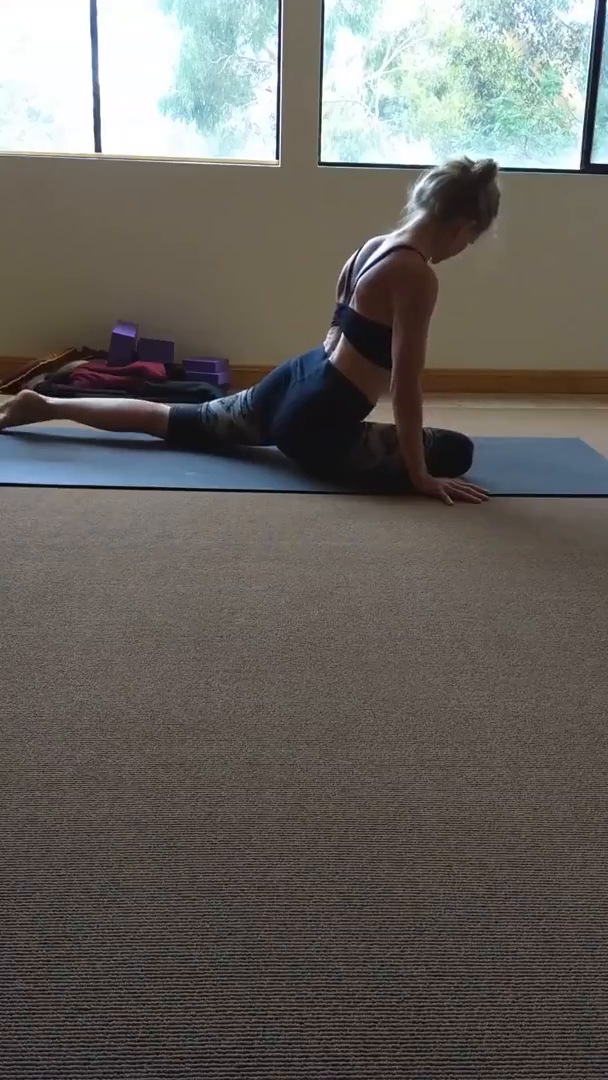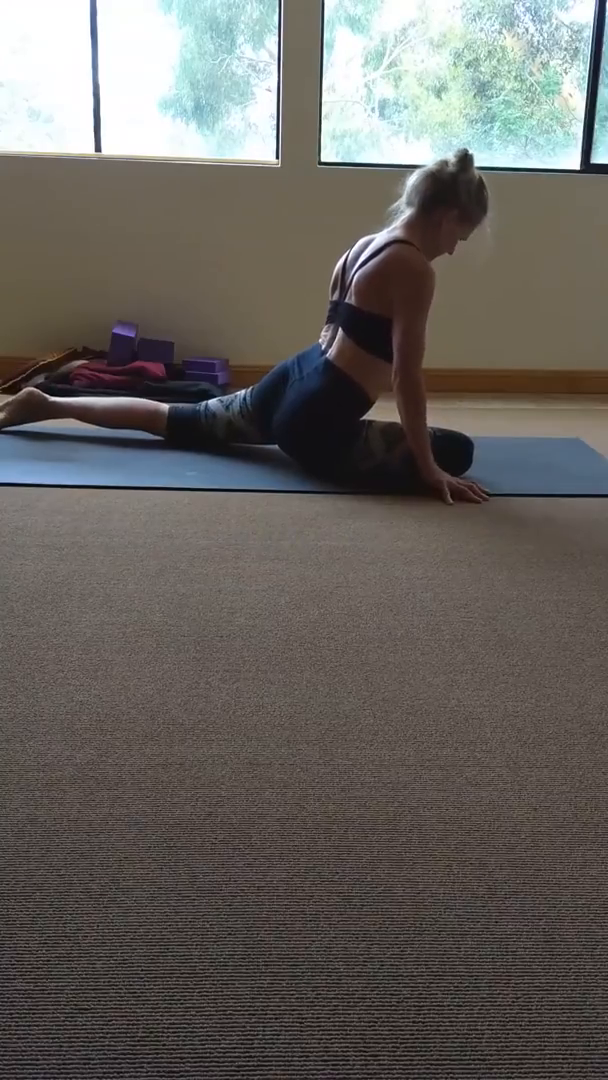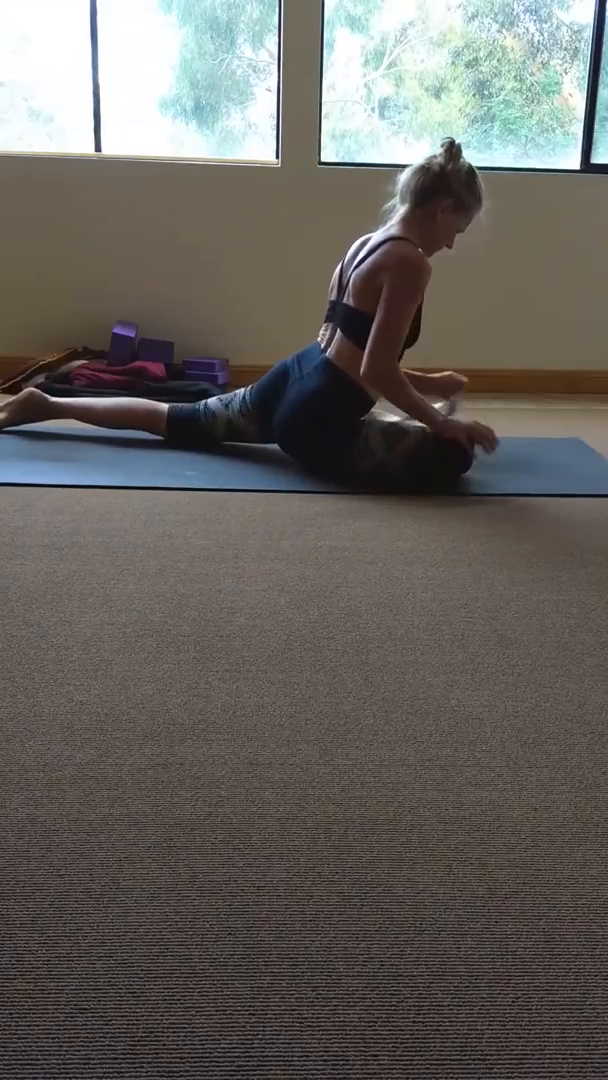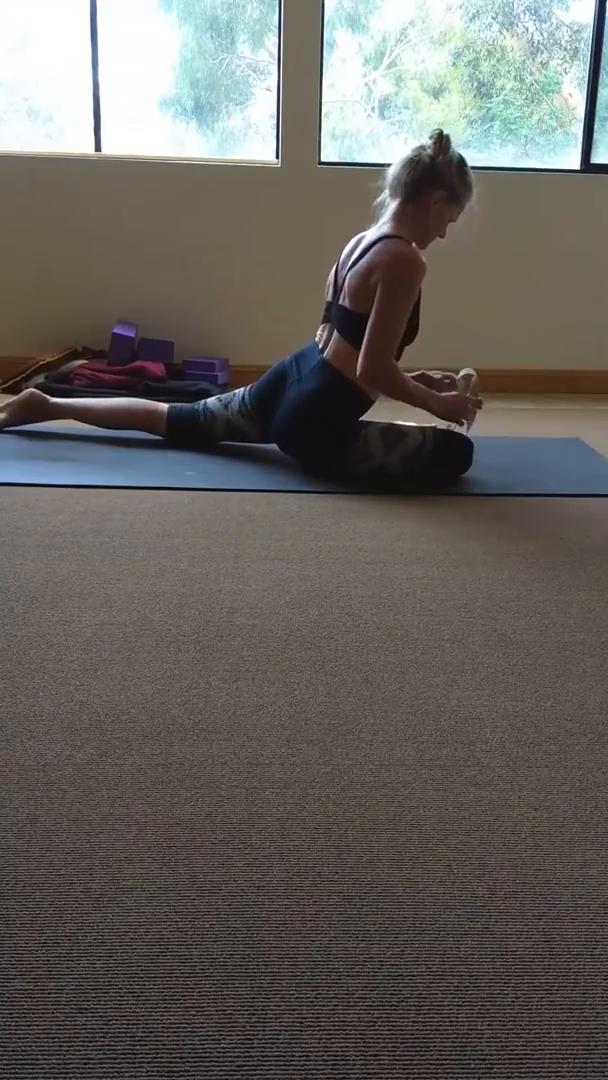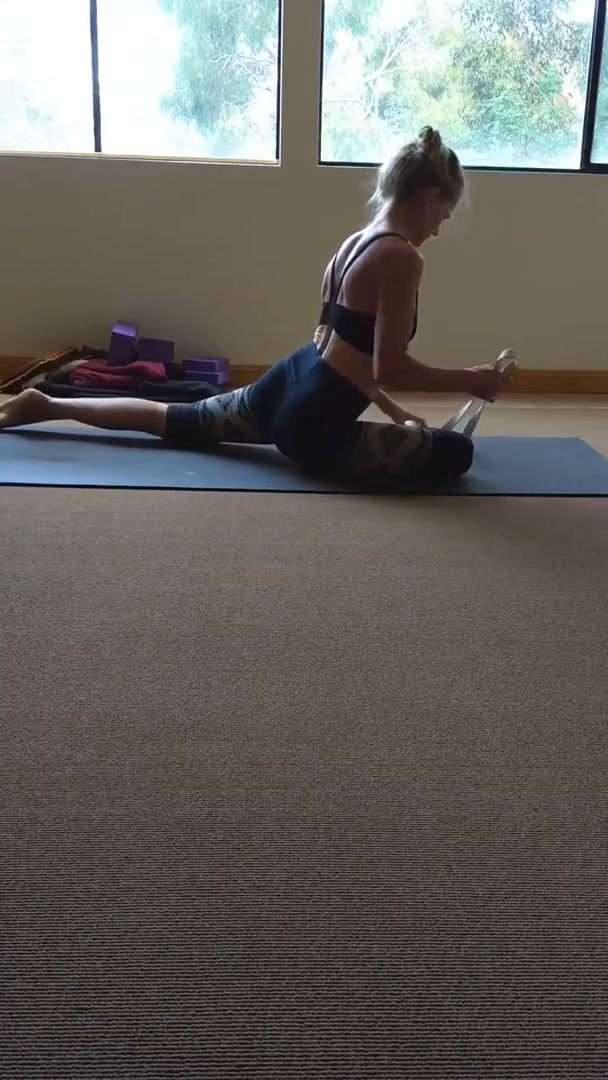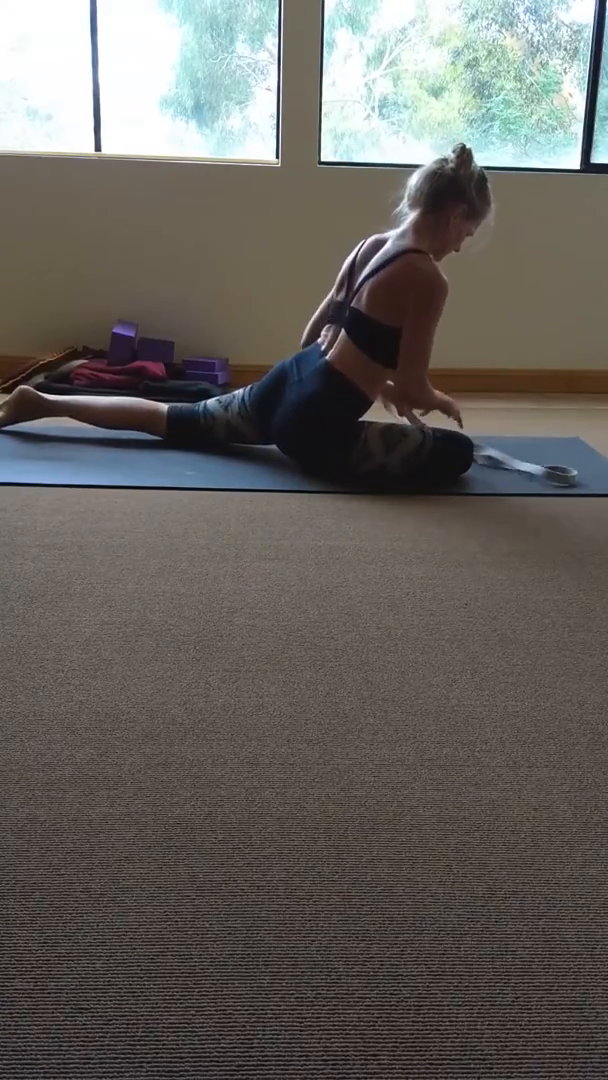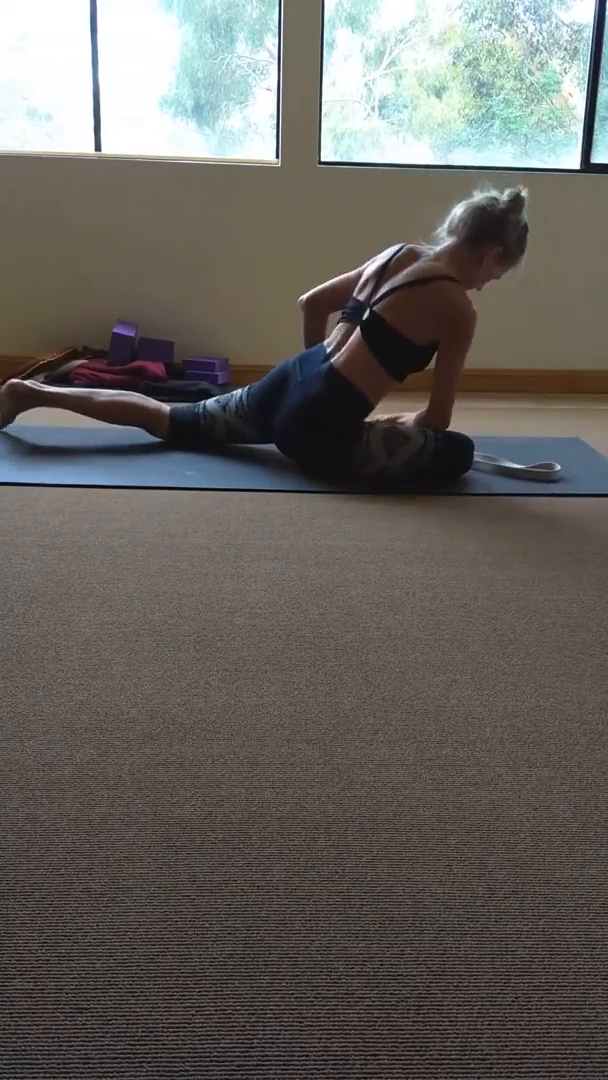
dt=0.5s
person 1, frame 1
left shoulder: (374, 246)
right shoulder: (417, 277)
right elbow: (405, 385)
right wrist: (420, 476)
left hip: (293, 382)
right hip: (317, 427)
left knee: (172, 422)
left ankle: (46, 404)
person 1, frame 2
left shoulder: (365, 246)
right shoulder: (414, 270)
right elbow: (406, 377)
right wrist: (430, 469)
left hip: (292, 382)
right hip: (317, 423)
left knee: (177, 421)
left ankle: (47, 403)
person 1, frame 3
left shoulder: (365, 244)
right shoulder: (409, 264)
right elbow: (378, 371)
left wrist: (423, 385)
right wrist: (446, 425)
left hip: (291, 381)
right hip: (317, 425)
left knee: (176, 420)
left ankle: (48, 404)
person 1, frame 4
left shoulder: (360, 242)
right shoulder: (405, 262)
right elbow: (372, 369)
left wrist: (415, 382)
right wrist: (438, 402)
left hip: (289, 382)
right hip: (316, 423)
left knee: (176, 420)
left ankle: (47, 405)
person 1, frame 5
left shoulder: (354, 242)
right shoulder: (401, 259)
right elbow: (389, 367)
left wrist: (391, 410)
right wrist: (470, 380)
left hip: (286, 383)
right hip: (314, 425)
left knee: (172, 420)
left ankle: (47, 404)
person 1, frame 6
left shoulder: (369, 246)
right shoulder: (426, 279)
right elbow: (412, 392)
left wrist: (379, 384)
right wrist: (442, 401)
left hip: (285, 384)
right hip: (315, 426)
left knee: (172, 419)
left ankle: (40, 400)
person 1, frame 7
left shoulder: (395, 255)
right shoulder: (456, 309)
left elbow: (311, 302)
right elbow: (437, 421)
right wrist: (401, 423)
left hip: (287, 382)
right hip: (318, 429)
left knee: (170, 419)
